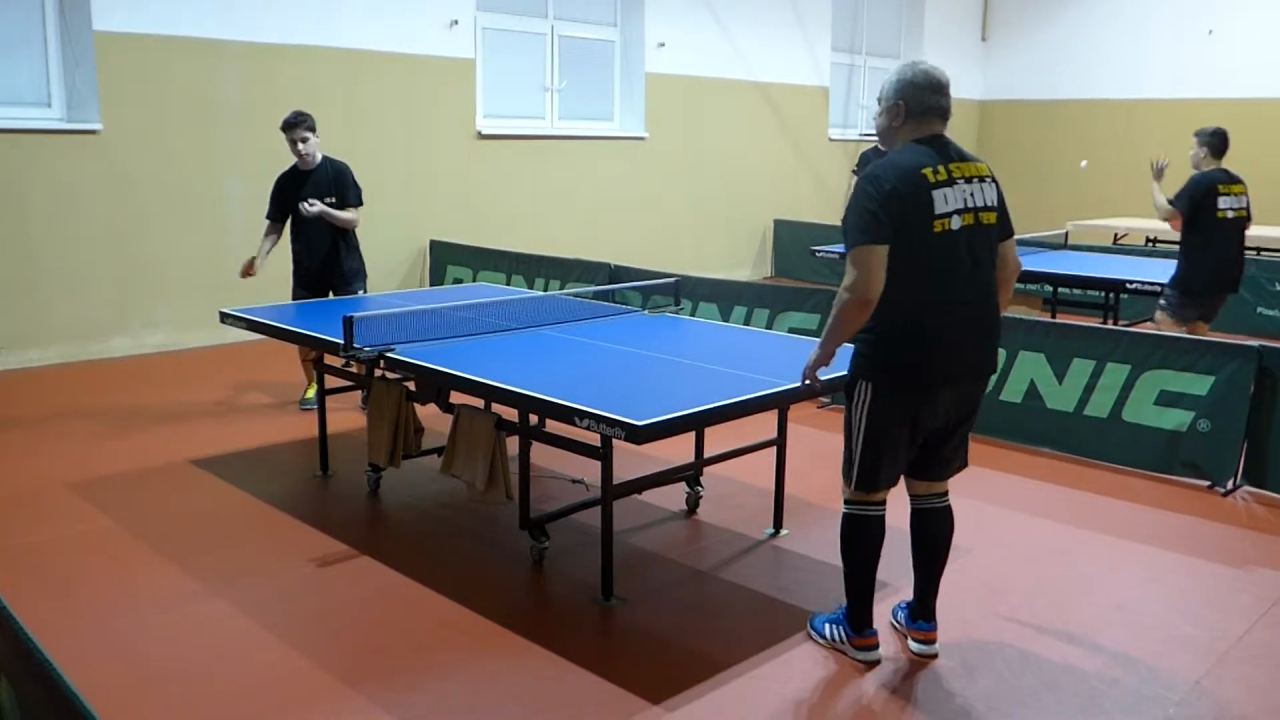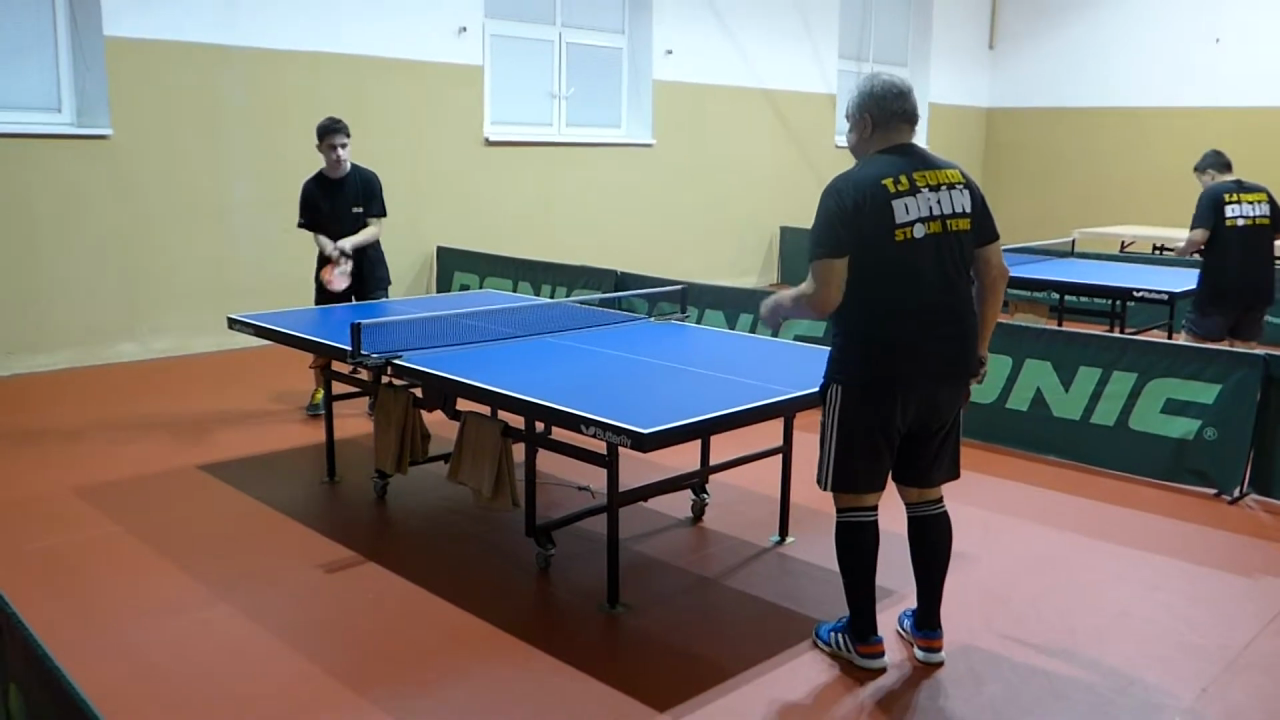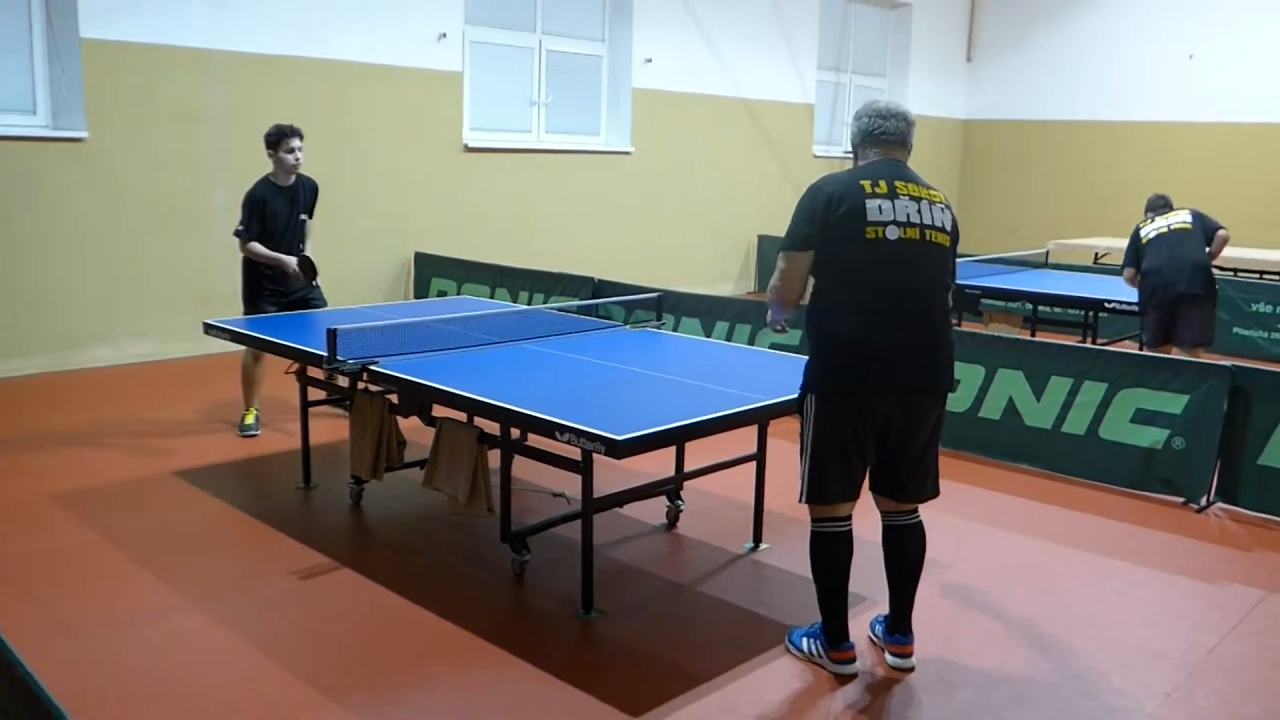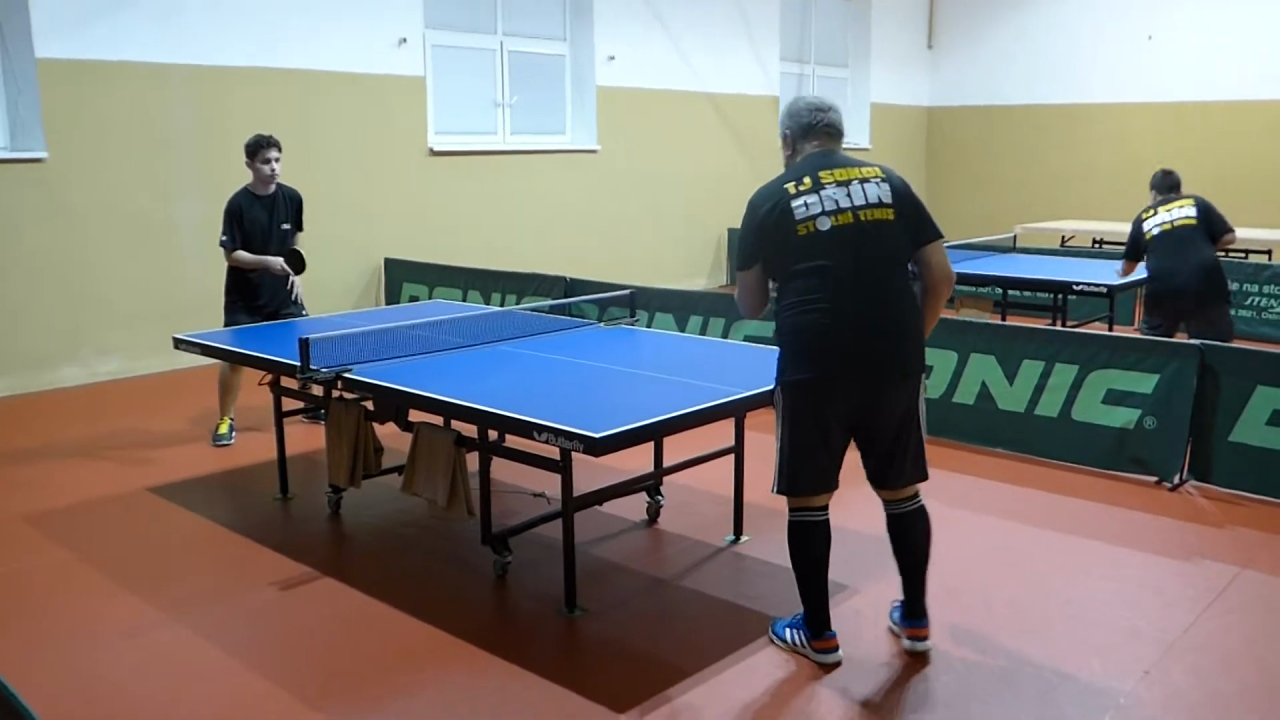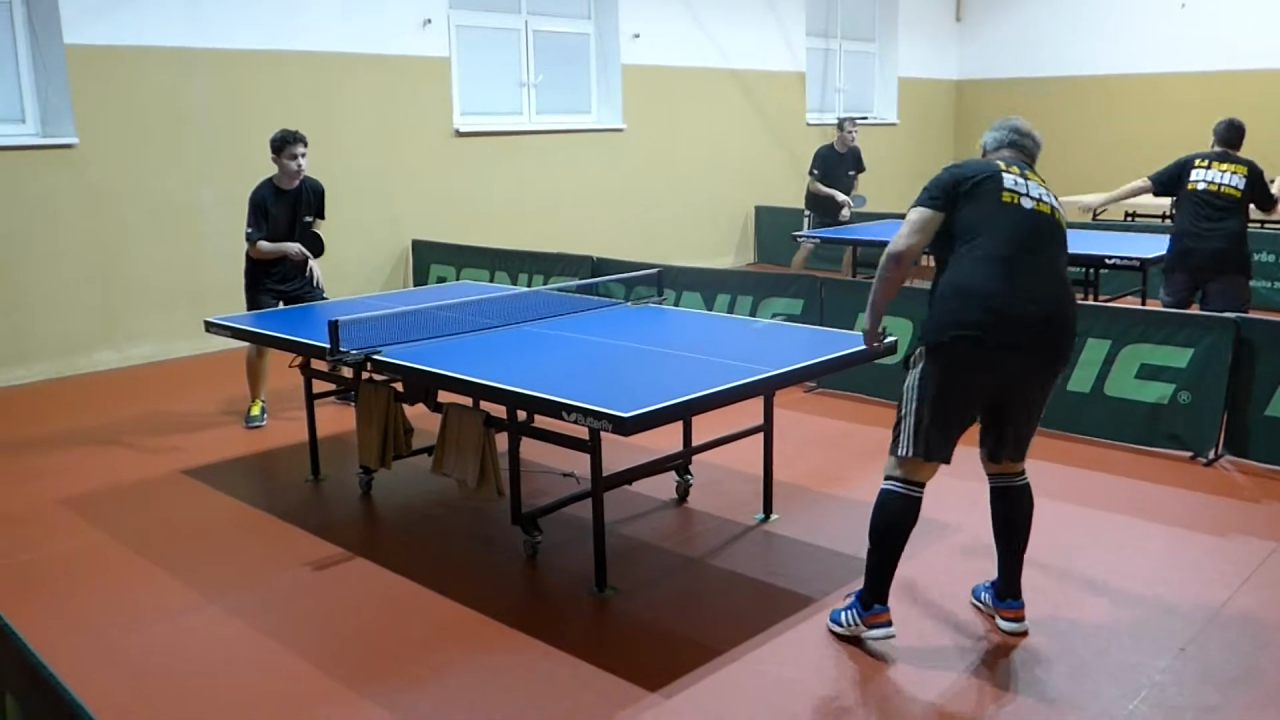
dt=1s
person 1, frame 1
left shoulder: (885, 178)
right shoulder: (982, 175)
left elbow: (863, 289)
right elbow: (1007, 269)
left wrist: (823, 350)
left hip: (896, 368)
right hip: (967, 367)
left knee: (863, 495)
right knee: (931, 488)
left ankle: (858, 628)
right ankle: (922, 619)
person 1, frame 2
left shoulder: (850, 189)
right shoulder: (959, 181)
left elbow: (824, 296)
right elbow: (994, 274)
left wrist: (778, 304)
right wrist: (977, 351)
left hip: (870, 374)
right hip: (943, 372)
left knee: (856, 500)
right knee: (926, 495)
left ankle: (862, 637)
right ankle: (928, 628)
person 1, frame 3
left shoulder: (830, 192)
right shoulder: (941, 207)
left elbow: (787, 288)
left wrist: (777, 314)
left hip: (846, 375)
right hip: (924, 376)
left knee: (831, 507)
right knee: (901, 504)
left ankle: (835, 642)
right ankle: (899, 634)
person 1, frame 4
left shoulder: (769, 200)
right shoulder: (890, 183)
left elbow: (750, 304)
right elbow: (940, 277)
left wrist: (790, 289)
right wrist: (912, 338)
left hip: (813, 368)
right hip: (893, 363)
left knee: (808, 499)
right knee: (900, 492)
left ankle: (818, 632)
right ankle: (914, 618)
person 1, frame 5
left shoulder: (963, 175)
right shoulder: (1052, 205)
left elbow: (903, 248)
left wrist: (875, 312)
left hip: (966, 332)
right hip: (1047, 342)
left knee: (909, 467)
right knee: (1006, 465)
left ankle: (872, 606)
right ankle: (1008, 598)
person 2, frame 1
left shoulder: (339, 171)
right shoulder: (285, 181)
left elbow: (353, 219)
right elbow: (275, 226)
left wrist: (323, 211)
right wrist: (259, 257)
left hip: (345, 265)
right hip: (305, 269)
left ankle: (368, 388)
right ankle: (311, 385)
person 2, frame 2
left shoulder: (367, 180)
right shoulder: (312, 188)
left elbow: (375, 229)
right elbow: (317, 234)
left wrist: (349, 242)
right wrist: (331, 250)
left hip: (369, 272)
left ankle: (377, 395)
right ankle: (320, 390)
person 2, frame 3
left shoulder: (309, 187)
right shoulder: (258, 195)
right elbow: (246, 245)
left wrist: (306, 255)
right wrist: (281, 259)
left hip: (297, 279)
right hip: (262, 283)
right knee: (257, 346)
right ankle: (251, 411)
person 2, frame 4
left shoulder: (292, 198)
right shoulder: (238, 204)
right elbow: (231, 255)
left wrist: (294, 271)
right wrist: (266, 261)
left hip: (283, 291)
right hip: (245, 295)
left ankle: (311, 406)
right ankle: (226, 420)
person 2, frame 5
left shoulder: (315, 189)
right shoulder: (261, 196)
right elbow: (254, 248)
left wrist: (312, 259)
right wrist: (285, 247)
left hip: (301, 275)
right hip: (264, 279)
right knee: (260, 341)
right ankle: (257, 402)
person 3, frame 1
left shoulder: (1201, 181)
right shoulder: (1238, 183)
left elbow: (1165, 213)
right elbow: (1245, 223)
left wrist: (1156, 181)
left hip: (1199, 270)
right hip: (1227, 270)
left knee: (1164, 320)
right knee: (1196, 328)
person 3, frame 2
left shoulder: (1212, 194)
right shoulder: (1262, 192)
left elbow: (1199, 235)
left wrist: (1186, 248)
left hip: (1220, 286)
right hip: (1258, 287)
left knee: (1190, 341)
right knee: (1245, 347)
person 3, frame 3
left shoulder: (1141, 227)
right shoulder: (1192, 214)
left elbow: (1128, 275)
right elbow: (1222, 235)
left wrist: (1141, 284)
right wrist: (1206, 259)
left hip: (1156, 287)
right hip: (1195, 283)
left knee: (1158, 355)
right knee: (1191, 355)
person 3, frame 4
left shoulder: (1143, 217)
right shoulder: (1197, 203)
left elbow: (1128, 266)
right elbow: (1229, 237)
left wrist: (1123, 273)
left hip: (1162, 288)
right hip: (1204, 283)
person 3, frame 5
left shoulder: (1189, 163)
right shoulder: (1250, 170)
left elbow: (1145, 184)
left wrist: (1103, 200)
left hip: (1185, 252)
right hip: (1227, 257)
